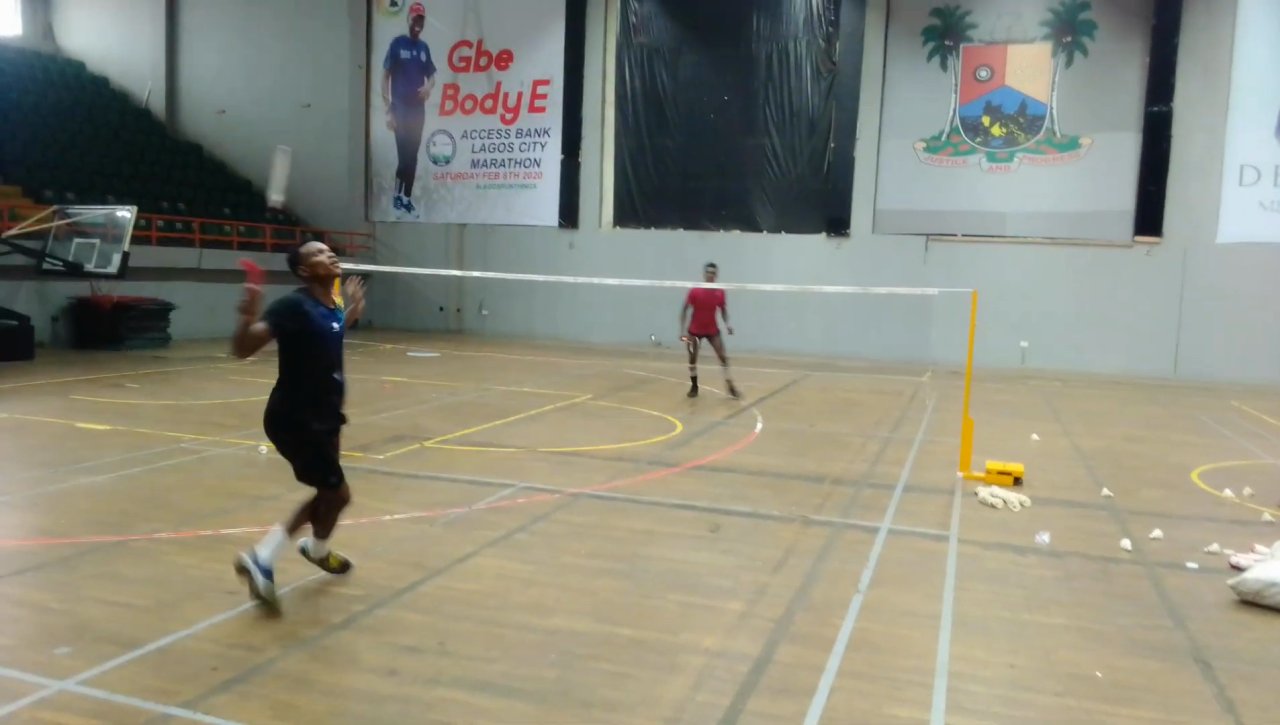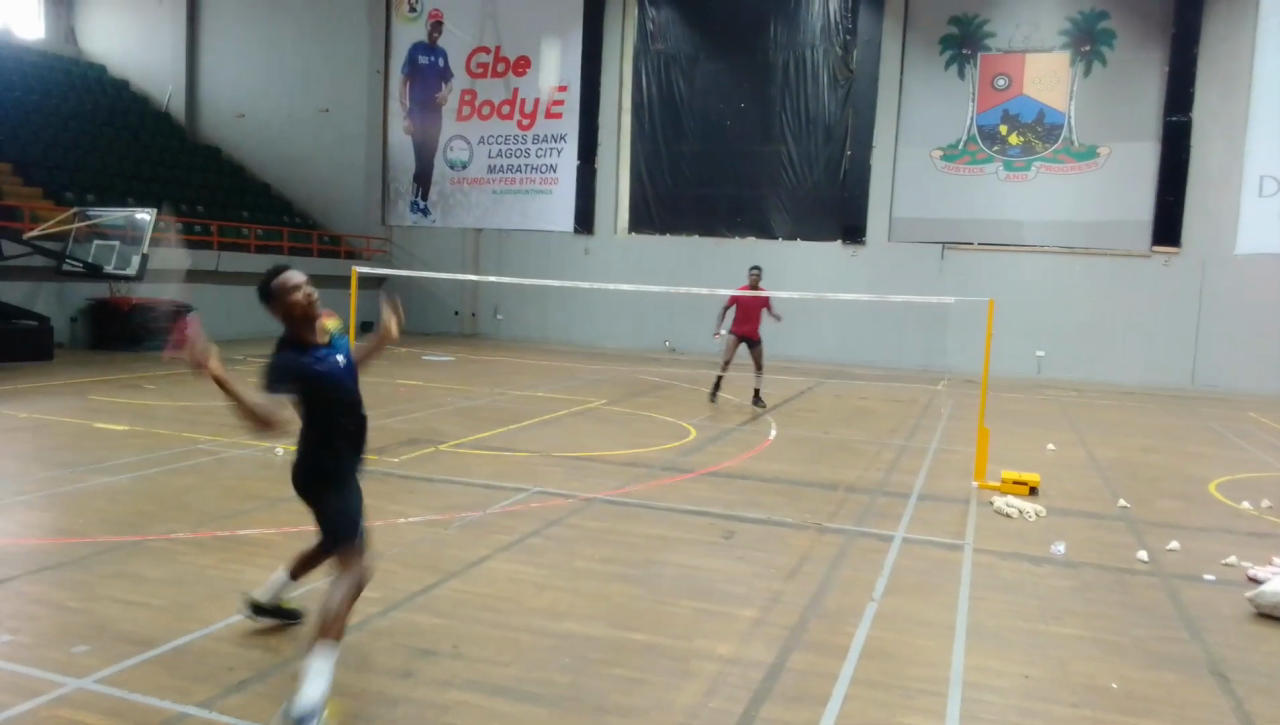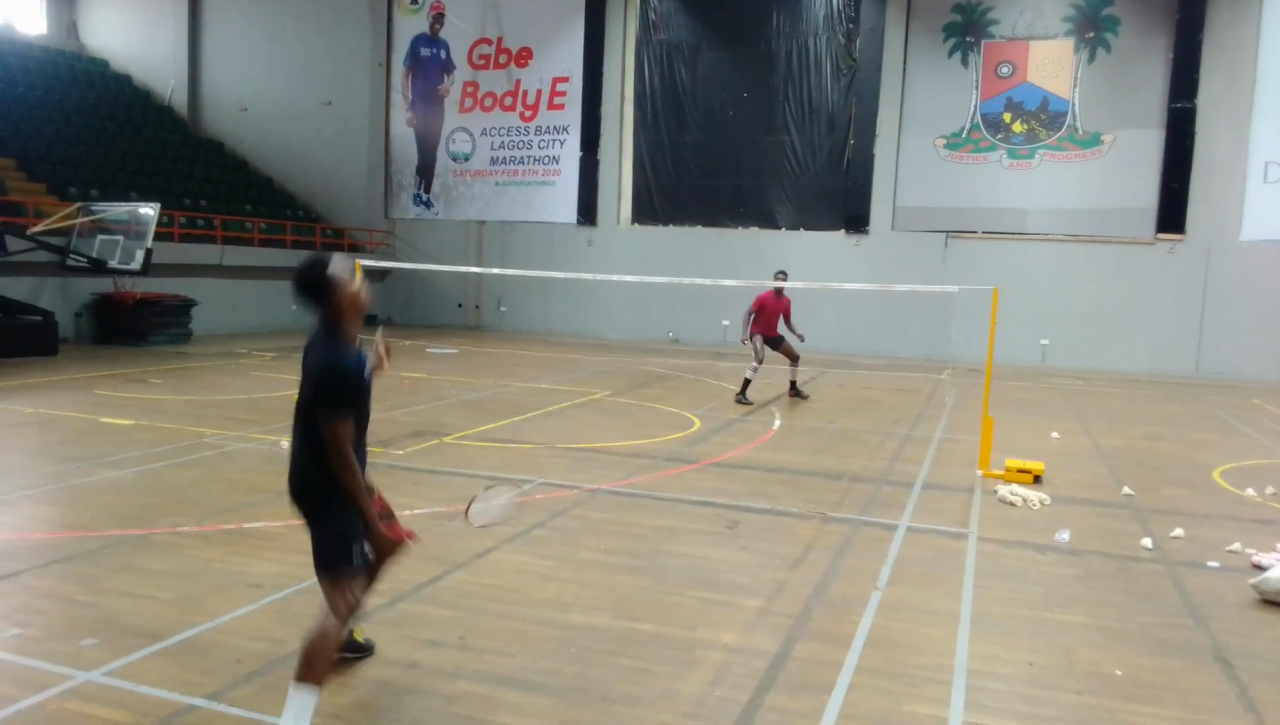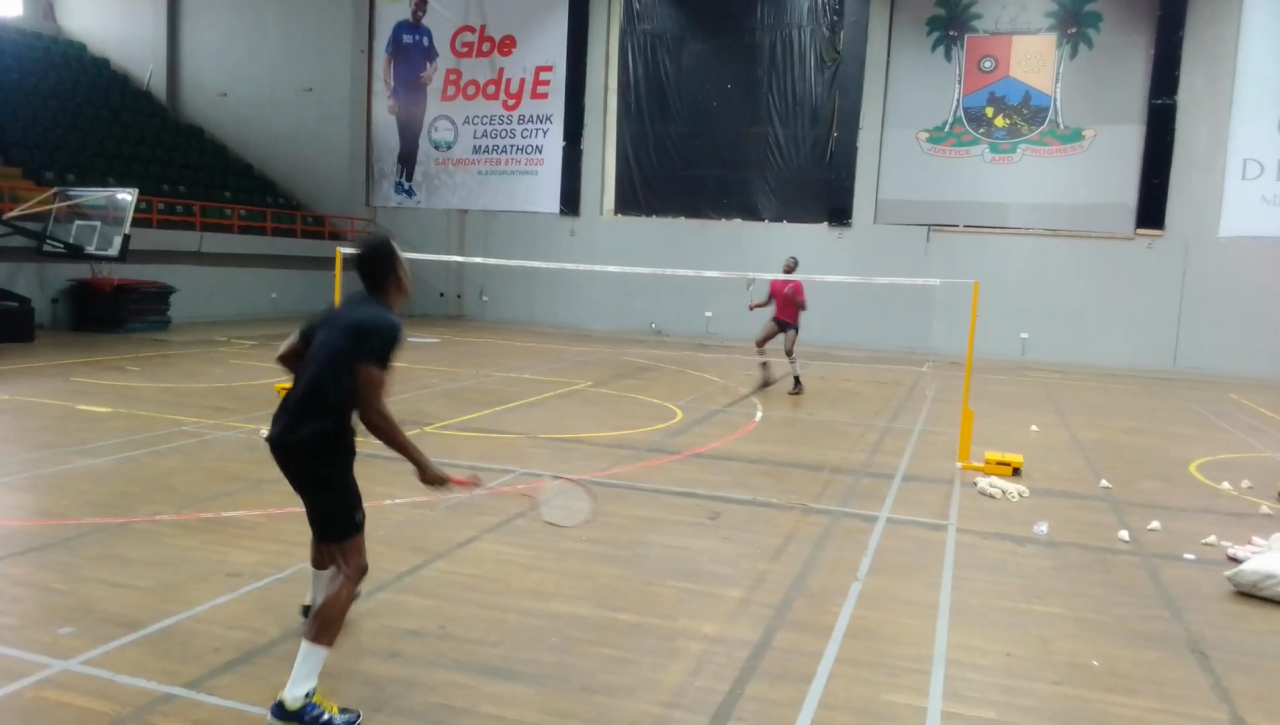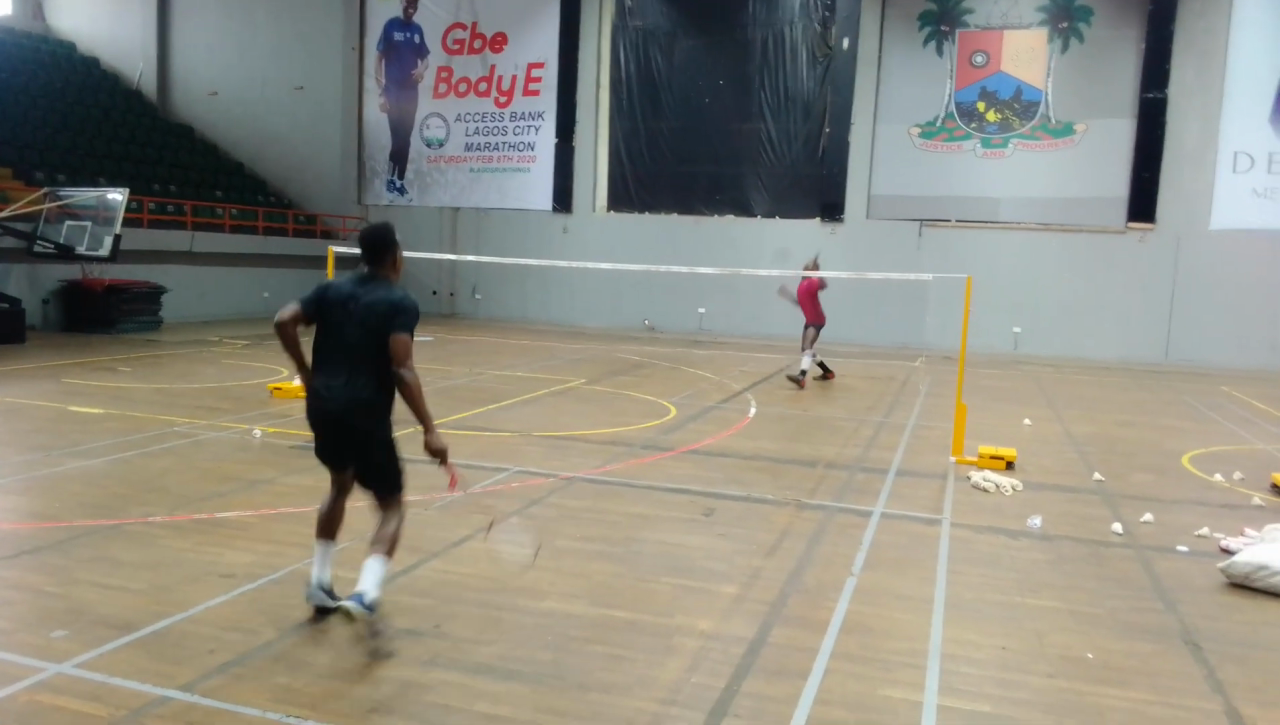
dt=0.3s
person 1, frame 1
left shoulder: (335, 305)
right shoulder: (293, 305)
right elbow: (242, 350)
left wrist: (350, 314)
right wrist: (247, 317)
left hip: (322, 416)
right hip: (296, 418)
left knee: (327, 492)
right knee: (338, 494)
left ankle: (262, 559)
right ankle: (317, 550)
person 1, frame 2
left shoulder: (330, 329)
right shoulder: (286, 360)
right elbow: (270, 419)
left wrist: (383, 337)
right wrist: (219, 376)
left hip: (336, 469)
right hip: (326, 474)
left knee: (336, 545)
right knee: (355, 571)
left ankle: (266, 598)
person 1, frame 3
left shoulder: (335, 345)
right shoulder: (338, 355)
right elbow: (339, 451)
left wrist: (368, 369)
right wrist: (368, 512)
left hip: (334, 490)
right hip: (331, 490)
left knee: (388, 542)
right knee: (344, 602)
left ankle: (337, 636)
person 1, frame 4
left shoulder: (340, 313)
right shoulder: (383, 325)
left elbow: (286, 356)
right elbow: (371, 407)
right wrist: (421, 461)
left hip: (288, 436)
right hip: (318, 447)
left knee: (330, 519)
right knee: (348, 563)
left ankle: (319, 604)
person 1, frame 5
left shoulder: (332, 291)
right shoulder: (400, 303)
left elbow: (283, 322)
right elbow: (402, 368)
left wrist: (305, 371)
right wrist: (429, 430)
left hip: (323, 408)
right hip: (366, 416)
left knee: (339, 490)
right knee: (391, 510)
left ankle: (320, 584)
right ankle: (365, 594)
person 2, frame 1
left shoulder: (424, 48)
right shoulder: (397, 44)
left elbow: (431, 76)
right elbow: (386, 76)
left wrist: (428, 87)
right wrist: (388, 109)
left hip: (418, 109)
right hip: (400, 108)
left knee: (412, 156)
right knee: (404, 155)
left ankle: (407, 198)
right ankle: (398, 197)
person 2, frame 2
left shoulder: (442, 54)
right shoulder: (415, 49)
left elbow: (449, 82)
right elbow: (403, 82)
left wrist: (446, 92)
right wrist: (405, 114)
left hip: (435, 114)
right hip: (417, 113)
left knee: (429, 161)
right knee: (421, 160)
left ankle: (423, 203)
right ankle: (415, 202)
person 2, frame 3
left shoulder: (444, 45)
right shoulder: (417, 41)
left elbow: (451, 73)
right elbow: (406, 74)
left wrist: (448, 84)
right wrist: (408, 106)
left hip: (437, 106)
right hip: (419, 105)
left knee: (432, 153)
right knee: (424, 153)
left ankle: (426, 196)
right ankle: (417, 195)
person 2, frame 4
left shoulder: (426, 32)
right shoulder: (399, 28)
left elbow: (434, 61)
right elbow: (388, 61)
left wrist: (431, 72)
right wrist: (390, 94)
left hip: (420, 94)
right hip: (402, 93)
left knee: (414, 141)
right knee: (406, 141)
left ankle: (407, 184)
right ankle: (399, 183)
person 2, frame 5
left shoulder: (418, 30)
right shoulder: (390, 26)
left elbow: (425, 58)
right elbow: (379, 59)
left wrist: (422, 69)
right wrist: (381, 91)
left hip: (411, 91)
right hip: (393, 91)
left knee: (405, 139)
right knee: (398, 139)
left ankle: (399, 182)
right ankle: (391, 181)
